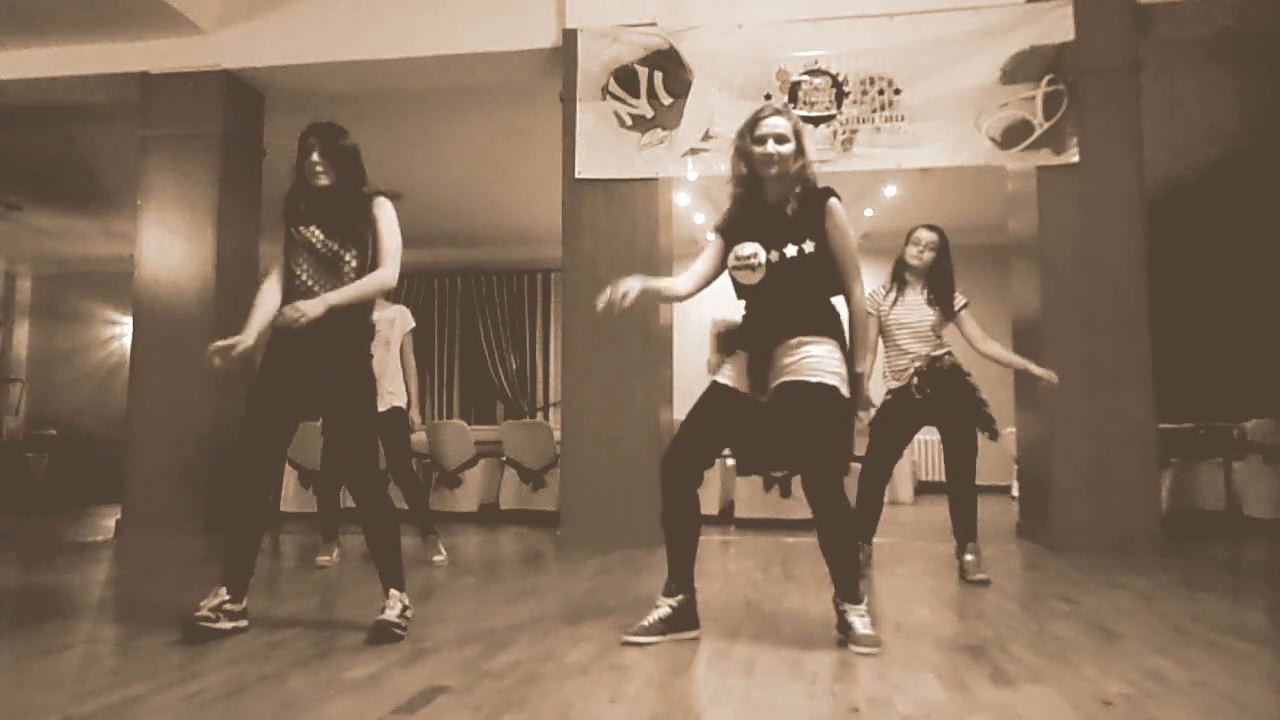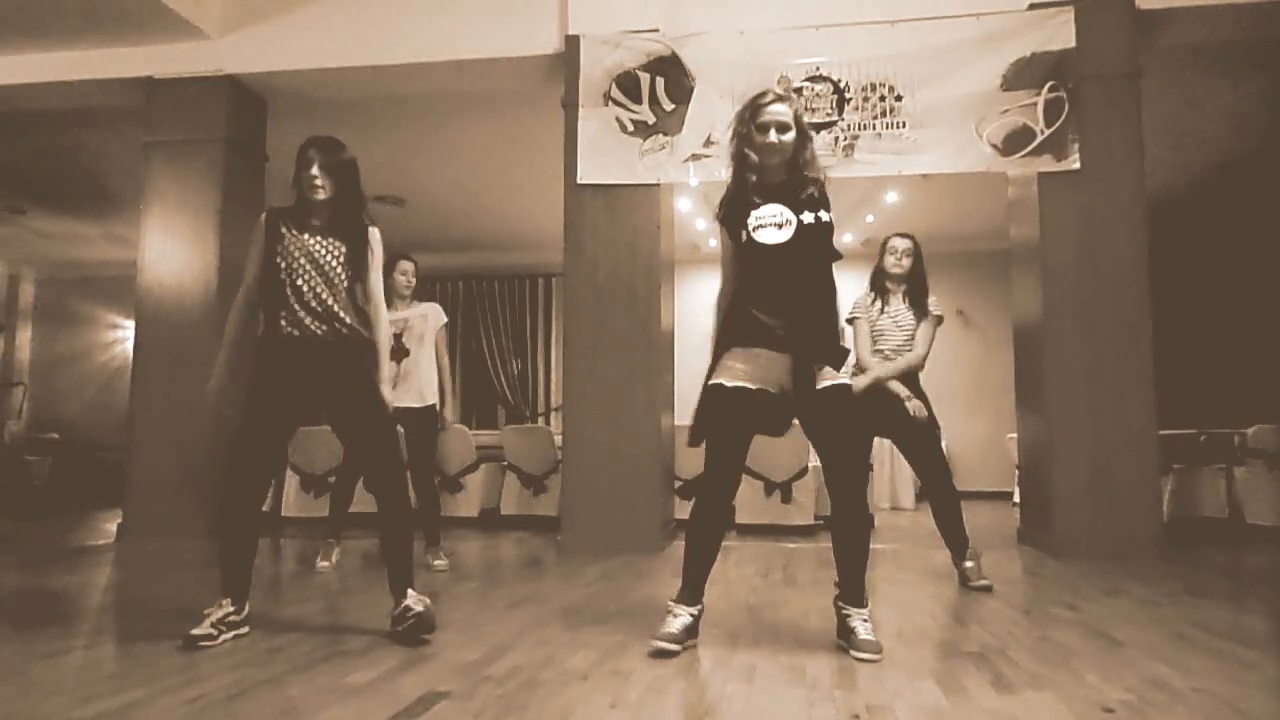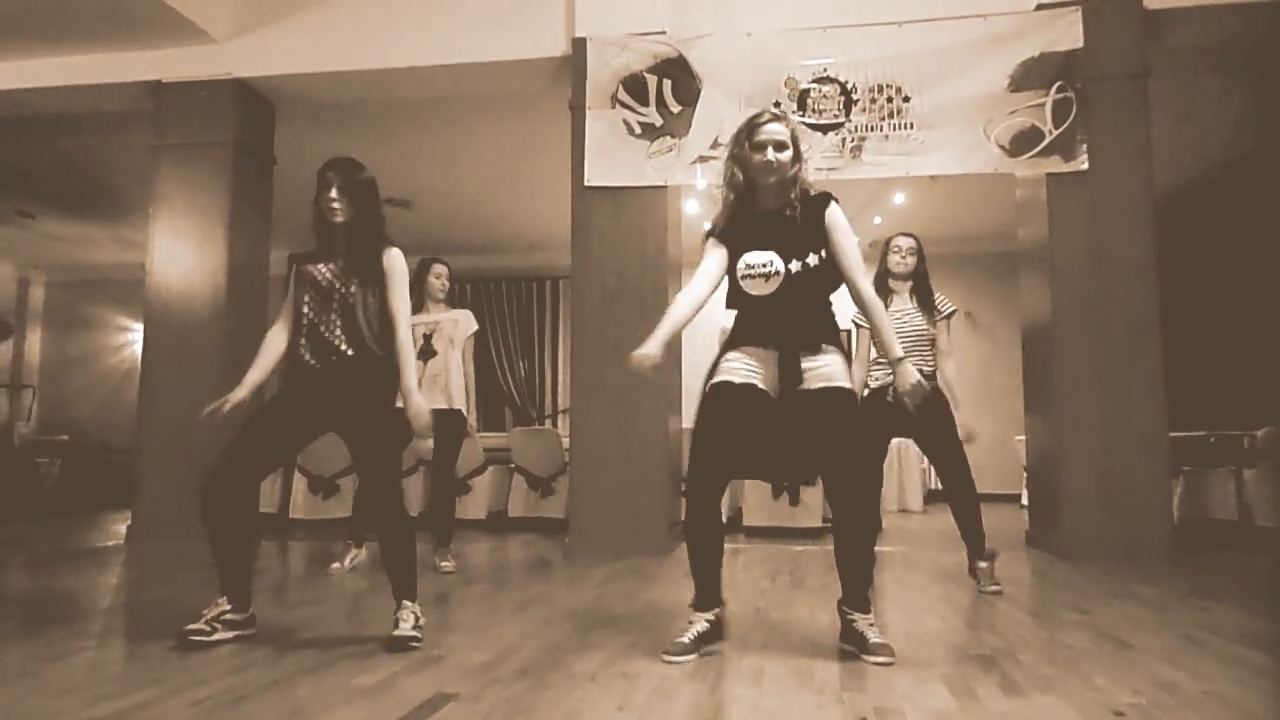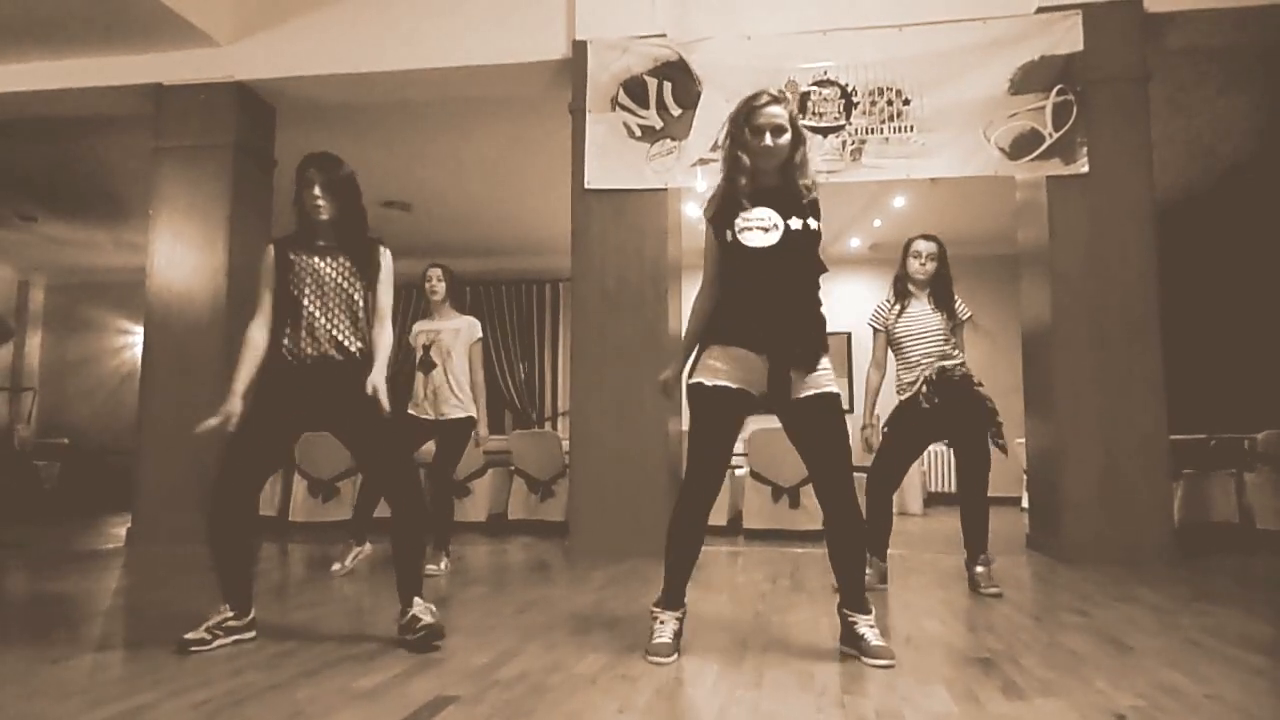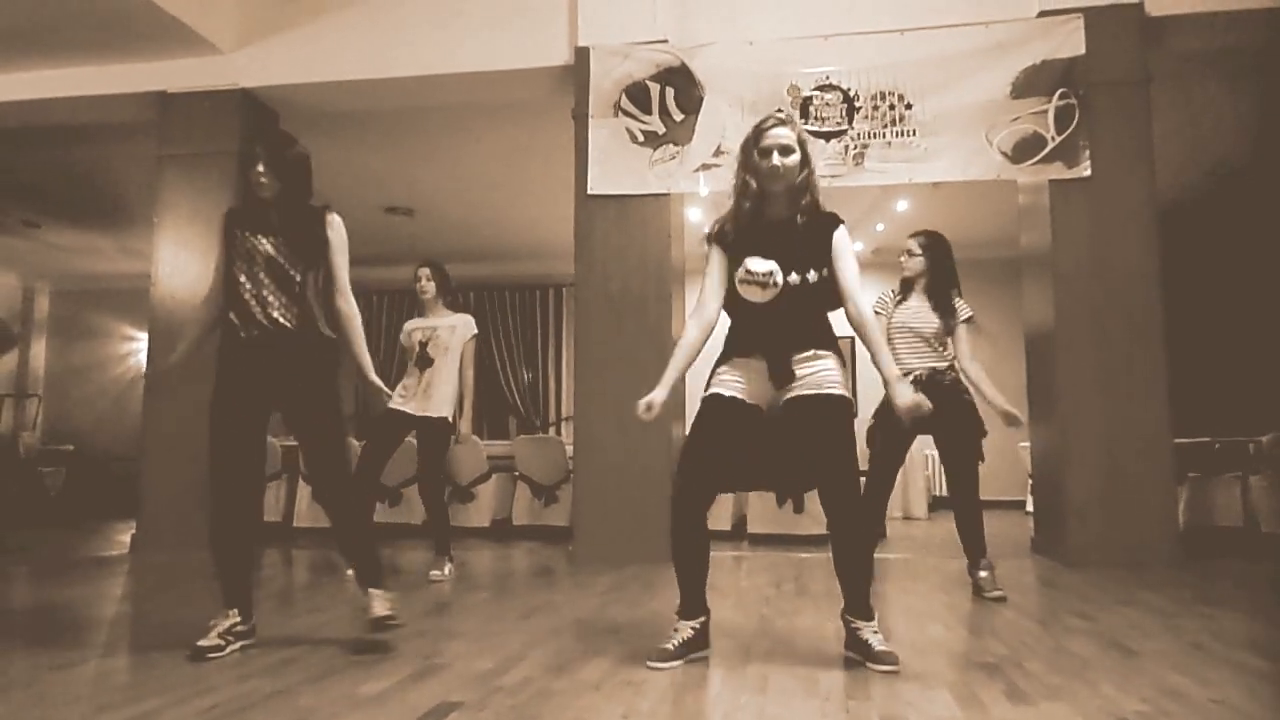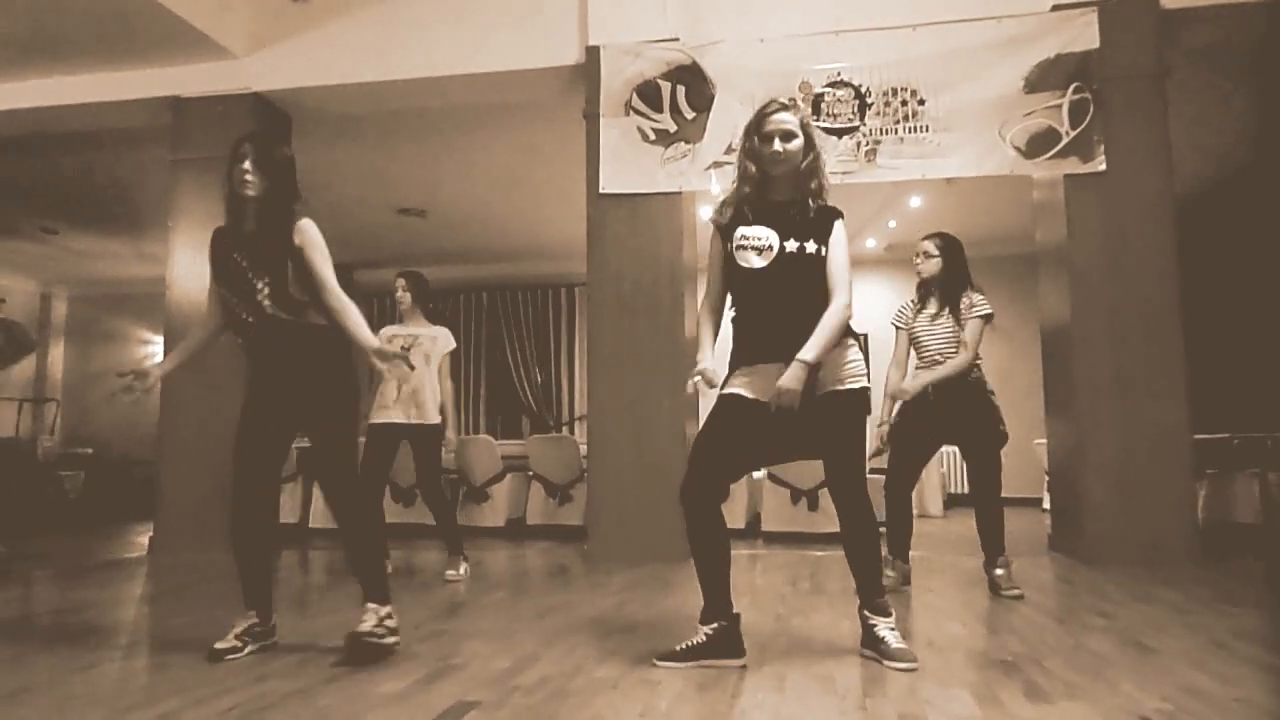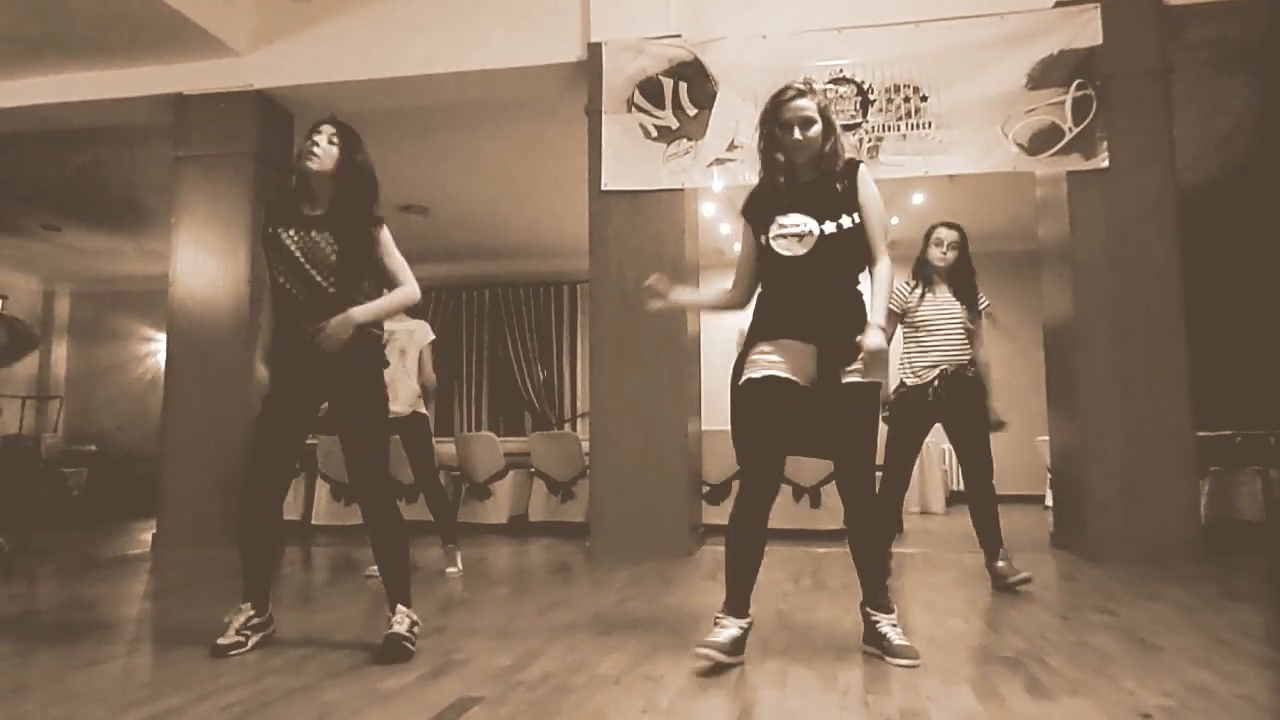
dt=0.5s
person 1, frame 1
left shoulder: (821, 206)
right shoulder: (734, 224)
left elbow: (855, 292)
right elbow: (689, 283)
left wrist: (856, 369)
right wrist: (642, 284)
left hip: (807, 350)
right hip: (747, 357)
left knee: (821, 481)
right knee: (677, 468)
left ankle: (852, 605)
right ankle: (678, 602)
person 1, frame 2
left shoulder: (816, 190)
right shoulder: (737, 204)
left wrist: (836, 339)
right wrist: (718, 360)
left hip: (820, 351)
right hip: (753, 350)
left knee: (849, 483)
right knee: (717, 481)
left ankle: (853, 610)
right ankle: (688, 607)
person 1, frame 3
left shoulder: (820, 211)
right shoulder: (727, 229)
left elbow: (860, 285)
right elbow: (698, 288)
left wrist: (898, 359)
right wrist: (655, 340)
left hip: (816, 358)
right hip: (750, 358)
left knee: (851, 491)
right knee: (704, 486)
left ankle: (857, 616)
right ankle: (707, 613)
person 1, frame 4
left shoulder: (807, 201)
right shoulder: (725, 204)
right elbow: (710, 289)
right wrist: (679, 360)
left hip: (802, 356)
right hip: (732, 351)
left knee: (838, 488)
right knee: (699, 485)
left ankle: (856, 617)
right ankle: (669, 612)
person 1, frame 5
left shoulder: (828, 228)
right shoulder: (729, 233)
left elbow: (857, 303)
right elbow: (704, 312)
left wrist: (894, 379)
right wrist: (663, 386)
left hip: (813, 366)
right hip: (744, 368)
left knee: (842, 500)
right knee: (690, 492)
left ankle: (861, 625)
right ankle: (692, 621)
person 1, frame 6
left shoulder: (826, 219)
right shoulder: (731, 215)
left elbow: (841, 302)
right elbow: (712, 299)
left wrist: (800, 366)
right wrist: (704, 356)
left hip: (830, 364)
right hip: (756, 368)
left knee: (849, 492)
right knee: (698, 490)
left ankle: (877, 620)
right ankle: (720, 627)
person 1, frame 7
left shoulder: (853, 177)
right shoulder: (763, 199)
left elbow: (880, 260)
right elbow: (738, 292)
left wrist: (875, 327)
right wrist: (681, 297)
left hip: (845, 343)
right hip: (777, 344)
left knee: (858, 484)
right knee: (759, 478)
left ankle: (879, 616)
right ankle: (734, 619)
person 2, frame 1
left shoulder: (374, 207)
right shoulder: (295, 215)
left elbow: (389, 272)
right elbow: (277, 278)
left wrist: (322, 302)
right wrist: (247, 334)
left hip: (342, 352)
right hip: (284, 352)
left knee: (359, 473)
right knee: (253, 472)
left ankle: (395, 595)
right ankle: (232, 595)
person 2, frame 2
left shoulder: (363, 234)
right shoulder: (274, 223)
left elbow: (375, 305)
right elbow: (249, 294)
left wrist: (383, 375)
right wrist: (221, 362)
left hip: (347, 364)
right hip: (283, 363)
left knee: (389, 476)
right knee: (243, 481)
left ankle: (406, 596)
right ankle: (233, 604)
person 2, frame 3
left shoulder: (386, 257)
right shoulder: (303, 263)
left elbow: (401, 324)
right elbow: (283, 326)
left wrist: (410, 390)
right wrist: (247, 385)
left hip: (365, 388)
right hip: (304, 387)
left knee: (383, 496)
right knee: (224, 485)
left ankle: (406, 607)
right ankle: (236, 605)
person 2, frame 4
left shoulder: (375, 255)
right shoulder: (279, 253)
left elbow: (383, 326)
right elbow: (262, 323)
left wrist: (377, 373)
right wrist: (236, 394)
left hip: (351, 385)
right hip: (288, 383)
left knee: (405, 491)
right knee: (230, 494)
left ankle: (412, 605)
right ankle: (237, 612)
person 2, frame 5
left shoulder: (324, 224)
right shoulder: (235, 223)
left elbow: (341, 299)
right elbow: (222, 296)
left wrist: (367, 368)
right wrist: (178, 356)
left hip: (305, 361)
right hip: (243, 363)
left knee: (331, 478)
right knee: (231, 488)
left ankle: (374, 588)
right ankle: (237, 613)
person 2, frame 6
left shoulder: (298, 229)
right shoulder: (223, 240)
left elbow: (332, 294)
right elbow: (217, 316)
left wrist: (370, 344)
right wrist: (162, 366)
left hip: (319, 364)
right hip: (269, 372)
left knee: (340, 484)
right knee: (249, 493)
left ankle: (379, 608)
right ankle: (259, 616)
person 2, frame 7
left shoulder: (361, 220)
right shoulder: (279, 218)
left elbow: (410, 290)
right elbow: (276, 299)
left wrist: (354, 316)
right wrist: (261, 357)
left hip: (355, 364)
right hip: (296, 364)
left knee: (372, 487)
right knee: (261, 485)
left ankle: (402, 611)
right ankle: (255, 609)
person 3, frame 1
left shoulder: (947, 297)
right shoulder: (880, 297)
left elbow: (981, 341)
right elbow: (868, 351)
left wrist: (1032, 368)
left hip: (948, 387)
right hip: (903, 394)
left knee: (961, 473)
right knee: (873, 470)
left ankle: (968, 552)
right ankle: (860, 549)
person 3, frame 2
left shoulder: (927, 304)
right shoulder: (865, 303)
left elbow: (918, 356)
right elbow: (863, 357)
left wrist: (872, 377)
right wrist: (899, 391)
left hip: (907, 394)
right hip: (864, 399)
left knee: (937, 477)
left ankle: (965, 558)
person 3, frame 3
left shoulder: (934, 303)
left elbow: (946, 359)
right elbow: (859, 363)
left wrist: (957, 412)
left hip: (925, 398)
right hip: (878, 401)
left knee: (958, 478)
left ankle: (980, 559)
person 3, frame 4
left shoulder: (951, 305)
right shoulder: (887, 310)
left elbow: (961, 357)
right elbow: (877, 368)
left wrist: (982, 406)
right wrist: (868, 421)
left hip: (959, 397)
right hip: (914, 404)
left knee: (974, 482)
right knee: (879, 480)
left ankle: (978, 564)
right ankle: (876, 564)
person 3, frame 5
left shoulder: (953, 305)
right shoulder: (888, 300)
left elbow: (969, 361)
left wrist: (1000, 403)
left hip: (945, 396)
left knee: (964, 483)
right knee: (877, 483)
left ankle: (980, 568)
person 3, frame 6
left shoulder: (972, 302)
right shoulder: (909, 309)
left elbow: (967, 355)
right elbow: (897, 365)
left wrist: (920, 381)
right wrist: (885, 418)
left hip: (968, 398)
right hip: (924, 402)
left knee: (986, 483)
right knee: (897, 481)
left ankle: (997, 566)
right ankle: (897, 564)
person 3, frame 7
left shoulder: (971, 296)
right shoulder: (905, 292)
left elbow: (978, 352)
left wrist: (988, 403)
right wrist: (888, 390)
left hip: (963, 391)
right hip: (916, 393)
left knee: (980, 475)
right knee: (895, 476)
left ankle: (997, 561)
person 4, frame 1
left shoulder: (399, 314)
left elbow: (408, 362)
left wrist: (415, 406)
left hip: (390, 404)
left knee: (403, 471)
right knee: (331, 473)
left ankle: (431, 536)
right ankle: (330, 540)
person 4, frame 2
left shoulder: (432, 312)
left elbow: (443, 359)
left wrist: (448, 403)
left hip: (422, 403)
left knee: (423, 475)
right knee: (350, 469)
left ankle: (433, 545)
right ankle: (332, 541)
person 4, frame 3
left shoulder: (463, 318)
right shoulder: (409, 323)
left elbow: (468, 368)
left wrist: (472, 411)
left hip: (450, 406)
left knee: (444, 476)
left ankle: (443, 548)
right ankle: (356, 543)
person 4, frame 4
left shoulder: (468, 325)
right shoulder: (418, 328)
left elbow: (477, 374)
right elbow: (419, 371)
left wrist: (482, 420)
left hip: (457, 415)
right hip: (419, 411)
left knee: (439, 479)
left ankle: (440, 551)
right ankle: (359, 541)
person 4, frame 5
left shoulder: (463, 323)
right shoulder: (411, 326)
left elbow: (468, 372)
left wrist: (466, 416)
left hip: (438, 412)
right hip: (400, 406)
left knee: (430, 485)
right knee: (365, 471)
left ankle: (443, 555)
person 4, frame 6
left shoulder: (440, 335)
right shoulder: (386, 334)
left elbow: (446, 382)
right elbow: (377, 374)
left wrist: (450, 425)
left hip: (425, 419)
right hip: (385, 417)
left knee: (431, 489)
right knee: (371, 487)
left ankle: (457, 555)
person 4, frame 7
left shoulder: (419, 328)
left elbow: (427, 377)
left wrist: (429, 384)
left hip: (410, 411)
left knee: (428, 479)
left ankle: (451, 547)
